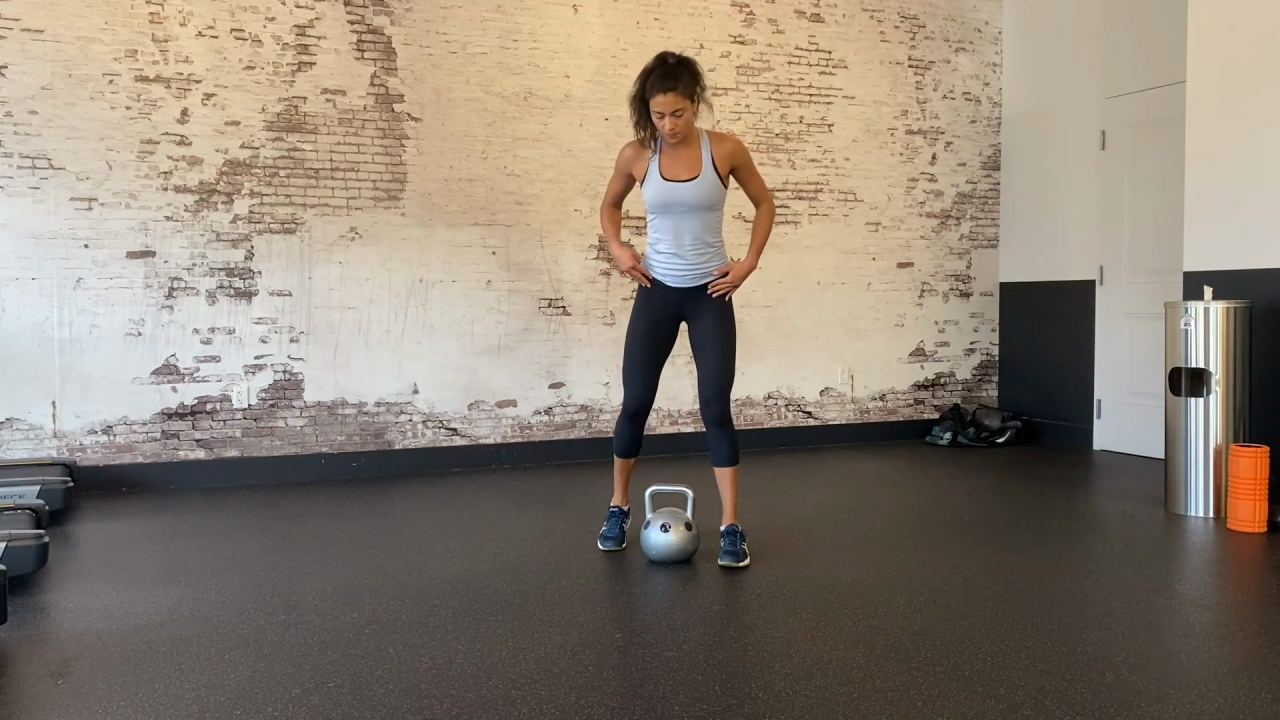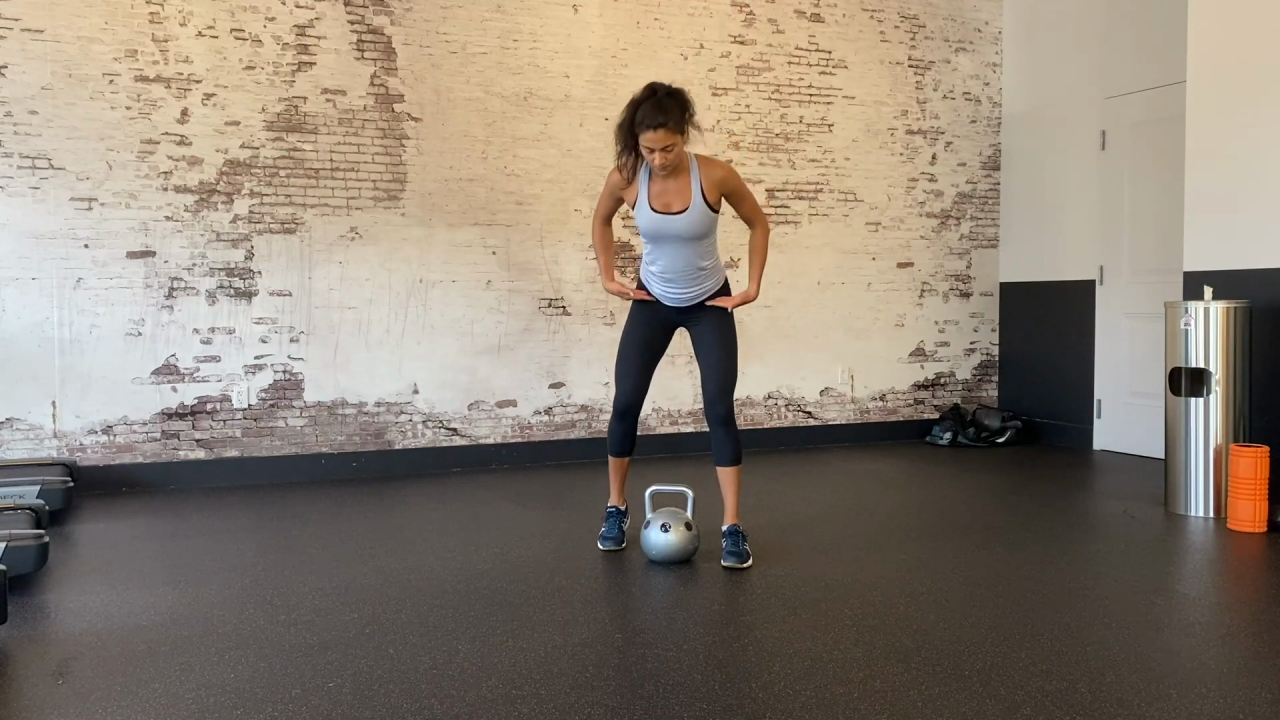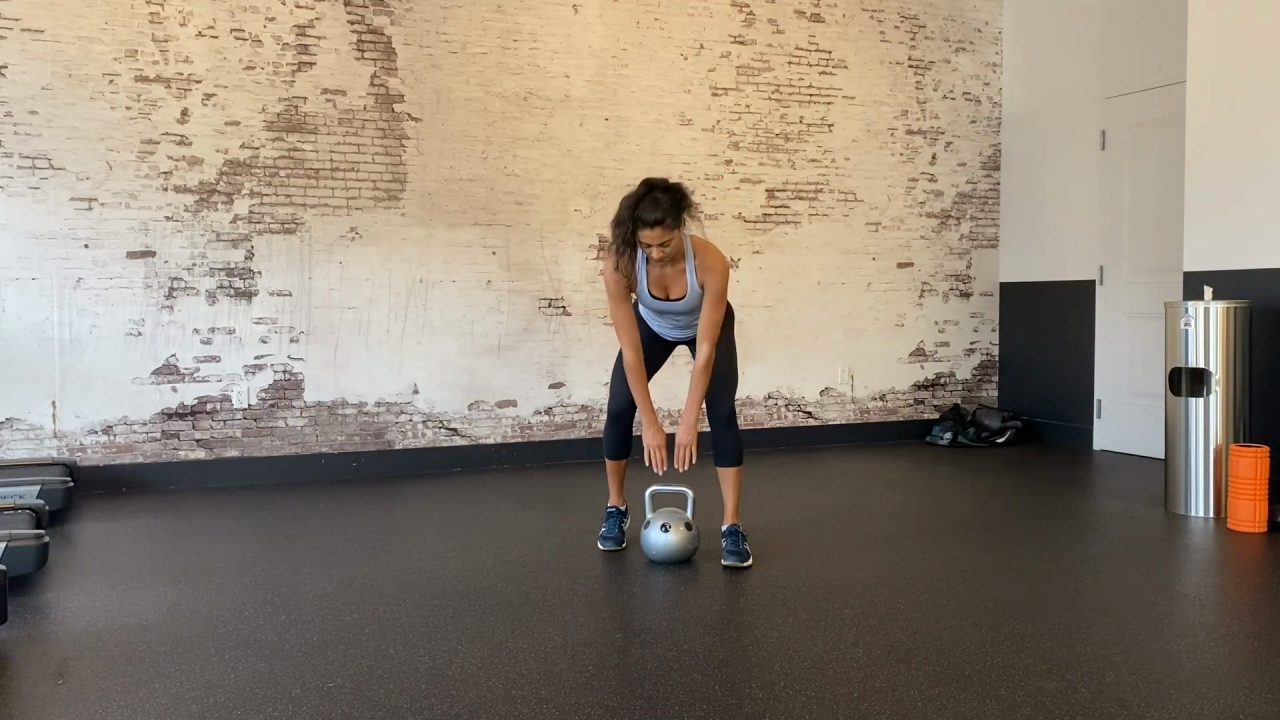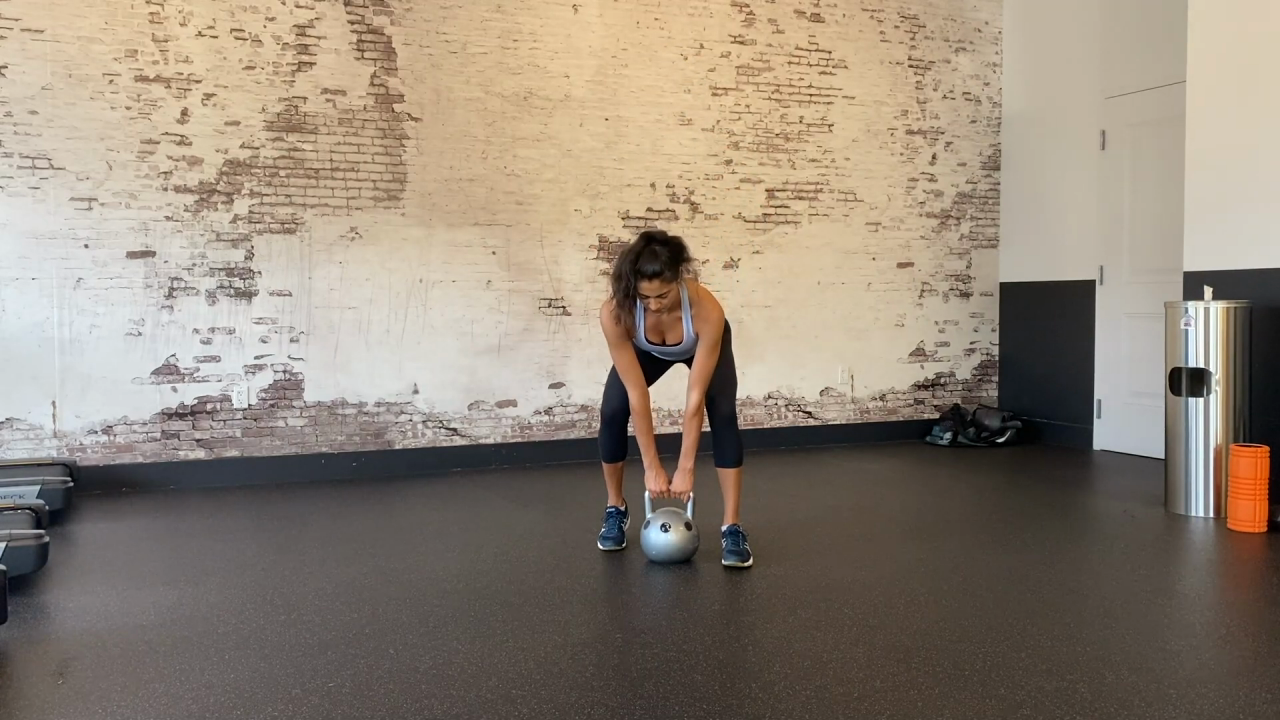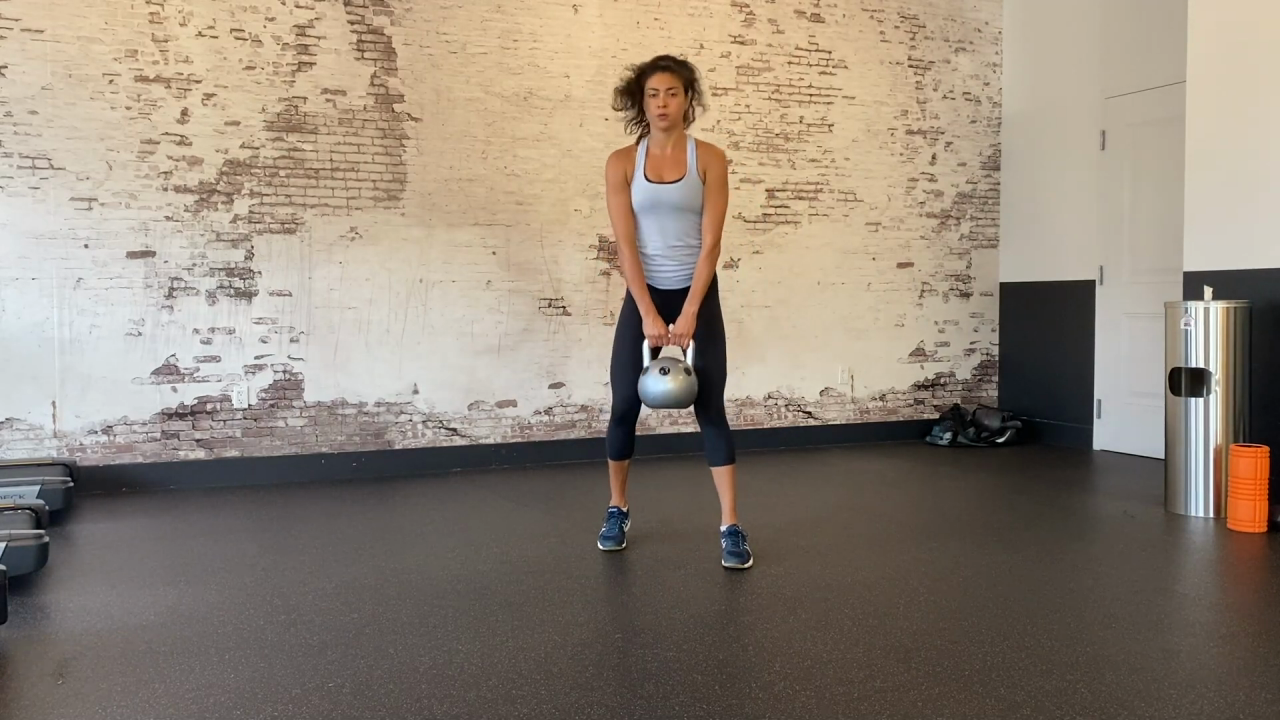
dt=1s
person 1, frame 1
left shoulder: (727, 150)
right shoulder: (635, 155)
left elbow: (764, 204)
right elbow: (609, 205)
left wrist: (749, 262)
right wrist: (616, 248)
left hip: (710, 294)
right hip: (657, 292)
left knee: (716, 408)
right knee: (635, 403)
left ankle: (731, 527)
right ankle: (618, 506)
person 1, frame 2
left shoulder: (716, 175)
right shoulder: (625, 178)
left elbow: (759, 224)
right elbow: (601, 221)
left wrist: (753, 286)
right wrist: (608, 277)
left hip: (709, 303)
right hip: (653, 302)
left knee: (719, 409)
right knee: (626, 401)
left ankle: (732, 526)
right ankle: (616, 507)
person 1, frame 3
left shoulder: (711, 262)
right shoulder: (620, 264)
left elbow: (706, 350)
right elbow: (631, 350)
left wrist: (688, 422)
right wrist: (650, 422)
left hip: (707, 329)
right hip: (652, 327)
left knee: (723, 412)
right knee: (619, 409)
left ankle: (732, 526)
right ankle: (616, 508)
person 1, frame 4
left shoulder: (707, 310)
right shoulder: (615, 312)
left elbow: (695, 398)
right elbow: (636, 394)
left wrist: (686, 467)
right wrist: (651, 466)
left hip: (701, 346)
right hip: (646, 349)
left knee: (722, 414)
right knee: (612, 412)
left ankle: (732, 527)
right ankle: (615, 509)
person 1, frame 5
left shoulder: (710, 158)
right shoulder: (621, 162)
left elbow: (710, 243)
right elbow: (626, 245)
left wrist: (688, 314)
right wrist: (649, 315)
left hip: (696, 293)
right hip: (643, 295)
left knee: (710, 408)
right knee: (624, 405)
left ankle: (731, 527)
right ankle: (617, 510)
